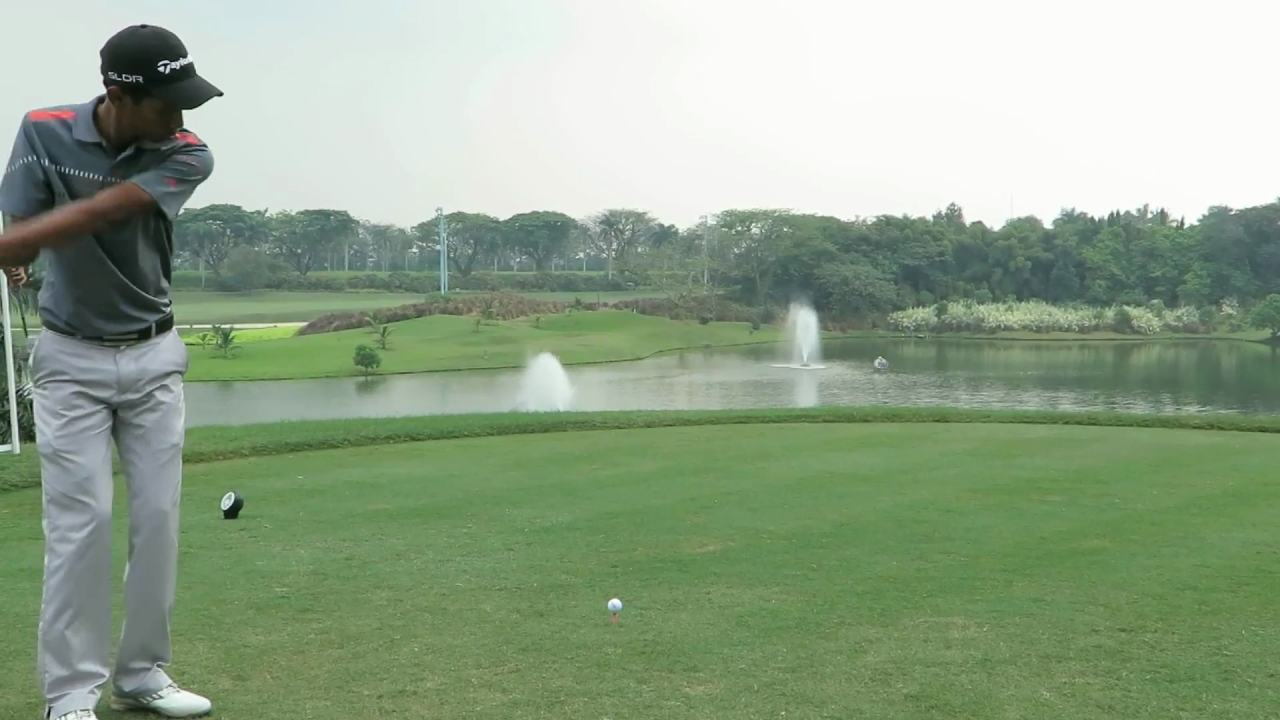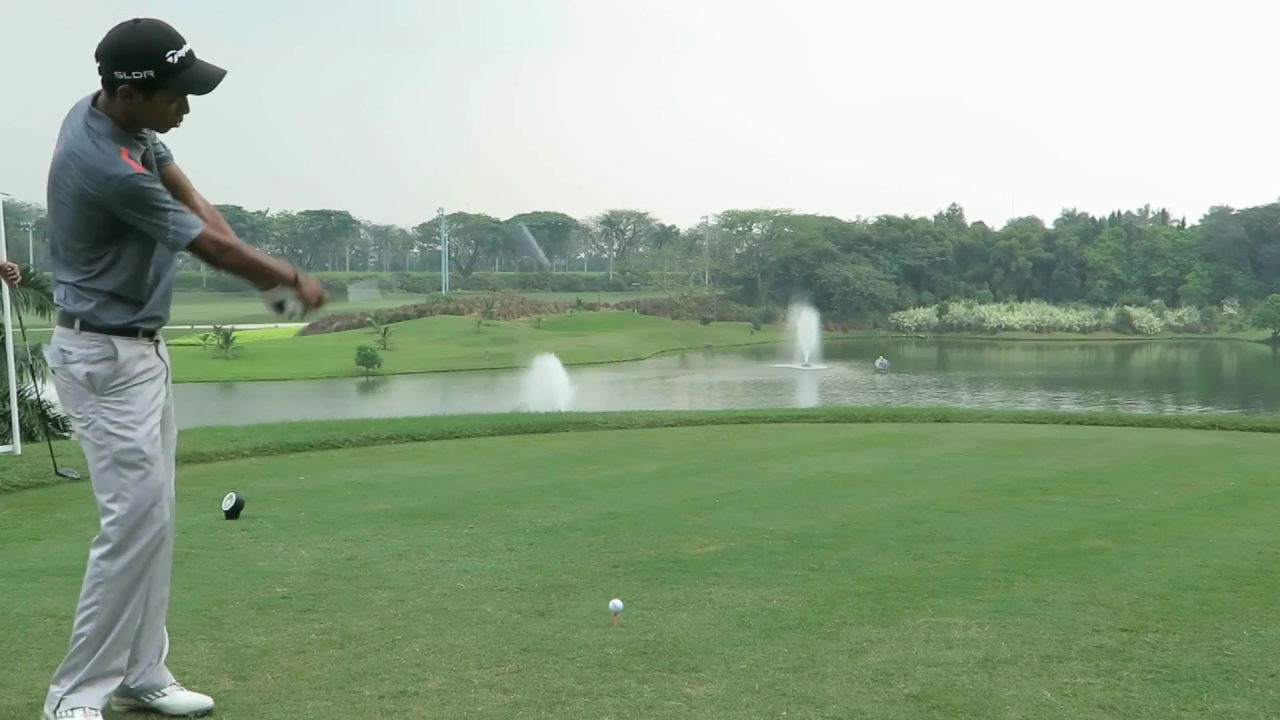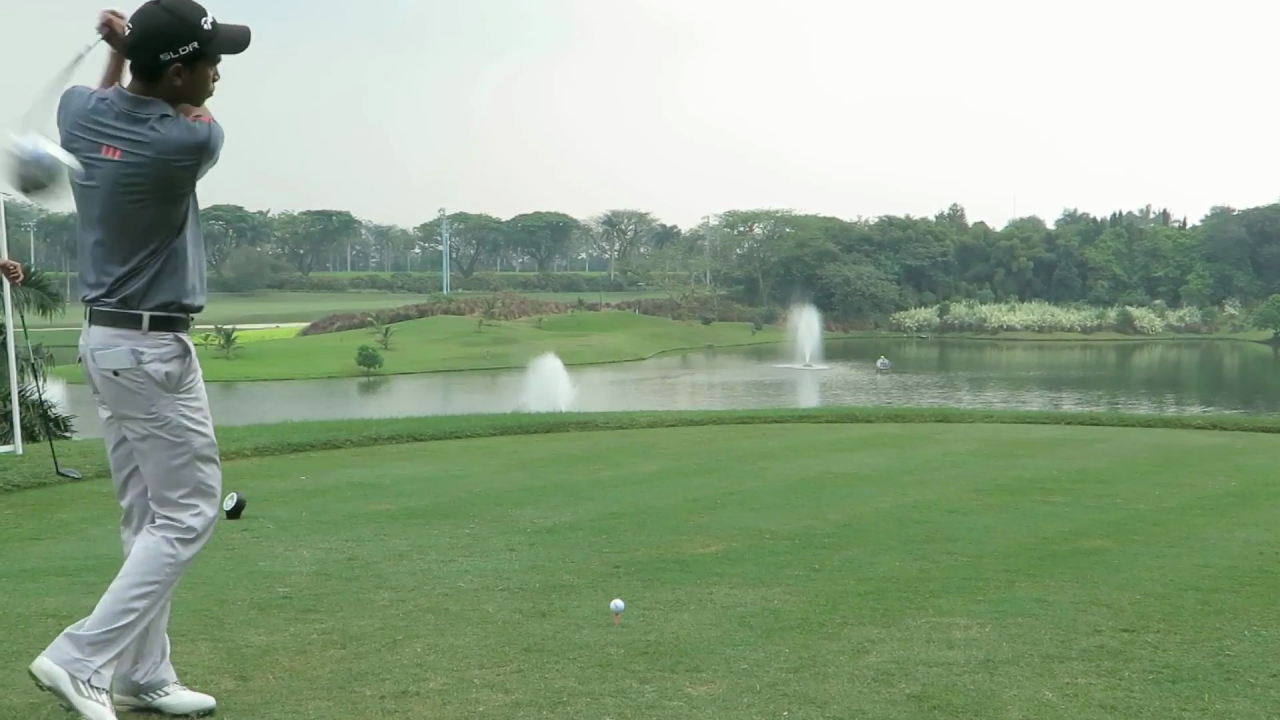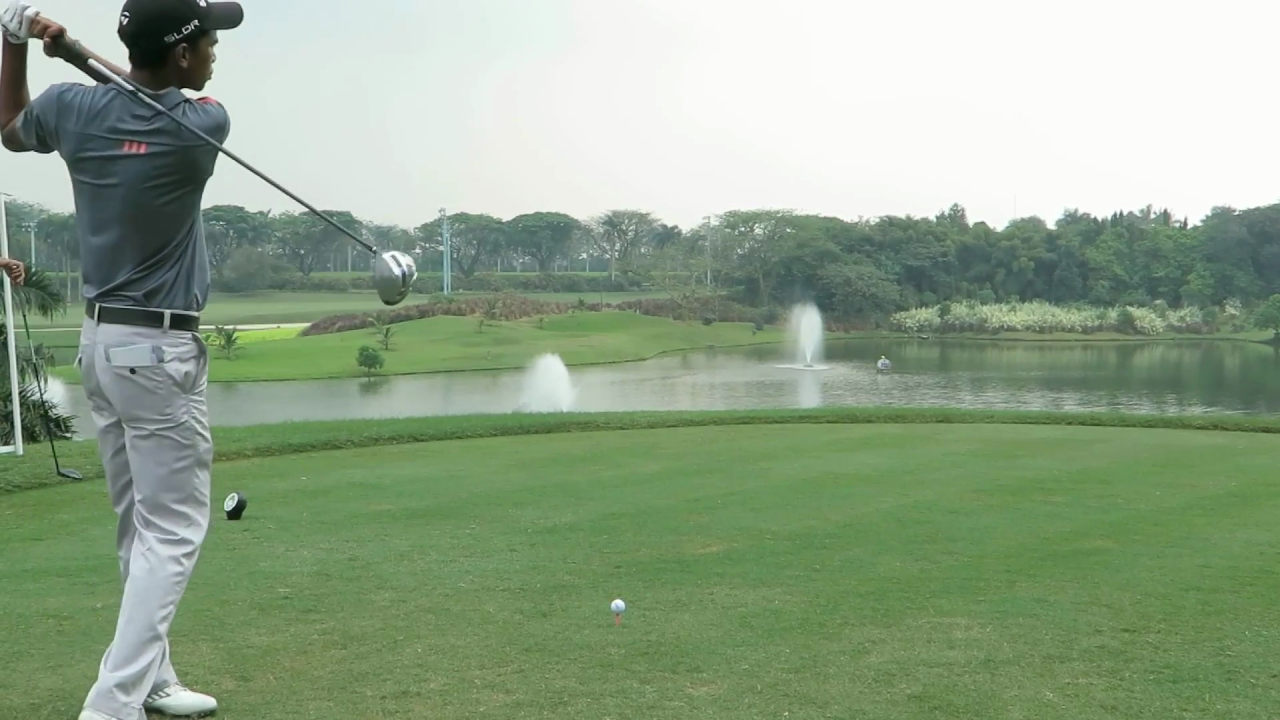
dt=0.3s
person 1, frame 1
left shoulder: (188, 157)
left elbow: (92, 215)
left hip: (153, 355)
right hip: (70, 358)
left knee: (156, 517)
right knee: (82, 523)
person 1, frame 2
left shoulder: (97, 114)
right shoulder: (110, 169)
left elbow: (183, 190)
right elbow: (206, 248)
left wrist: (263, 267)
right wrist: (290, 281)
left hip: (129, 349)
right hip: (102, 355)
left knee: (152, 512)
right knee: (135, 522)
person 1, frame 3
left shoulder: (79, 109)
right shoulder: (183, 142)
left hip: (112, 340)
right hip: (153, 350)
left knee: (150, 516)
right knee: (189, 513)
right ankle: (80, 657)
person 1, frame 4
left shoulder: (69, 106)
right shoulder: (206, 123)
left hip: (99, 339)
right hip: (159, 350)
left knee: (140, 524)
right knee: (172, 532)
